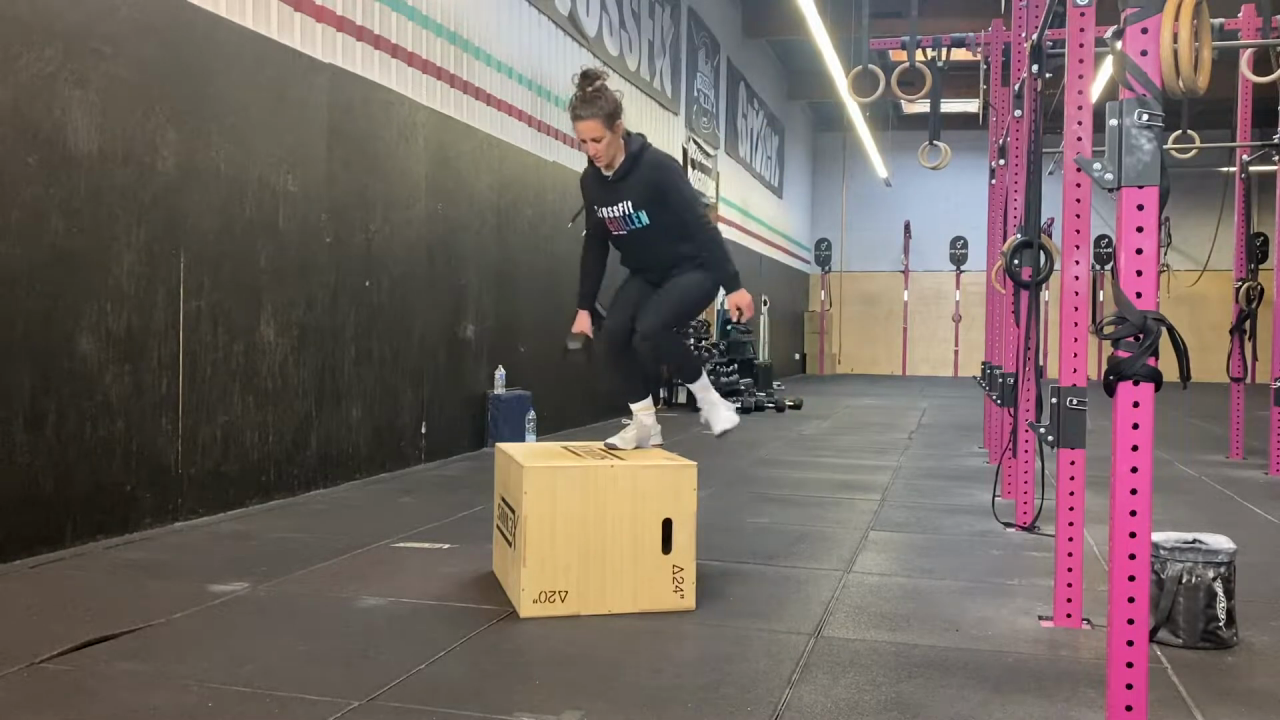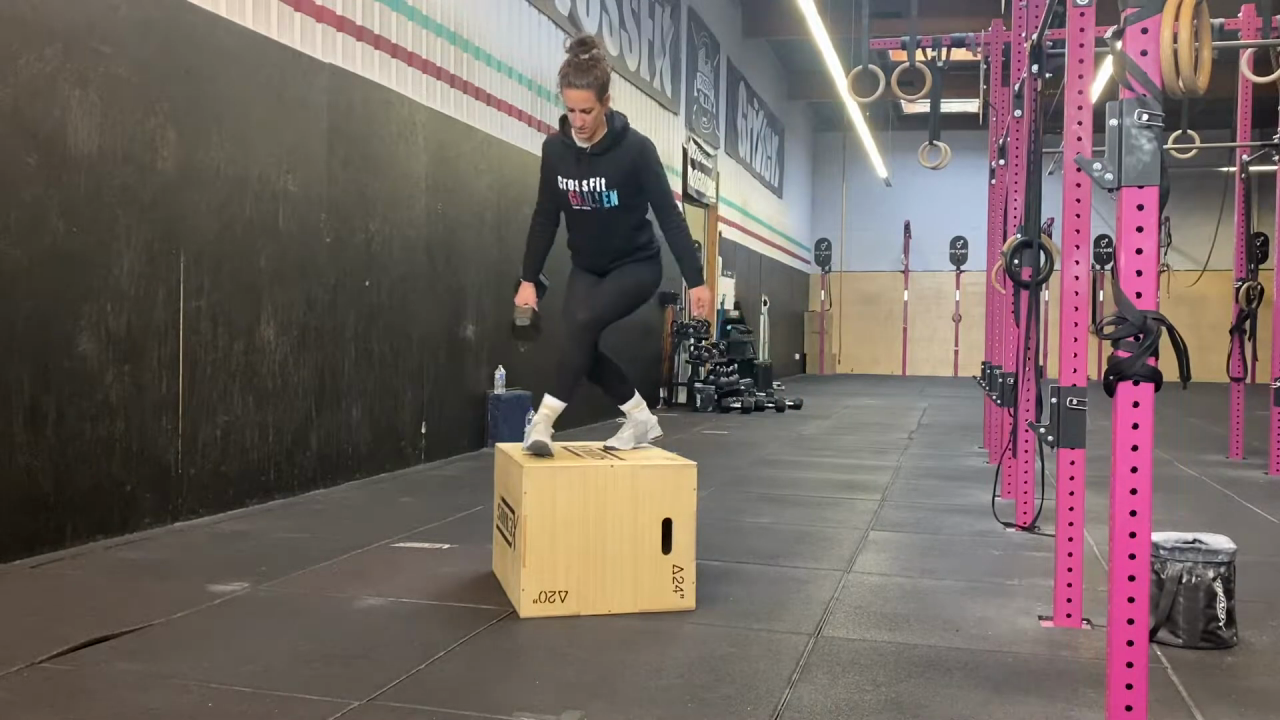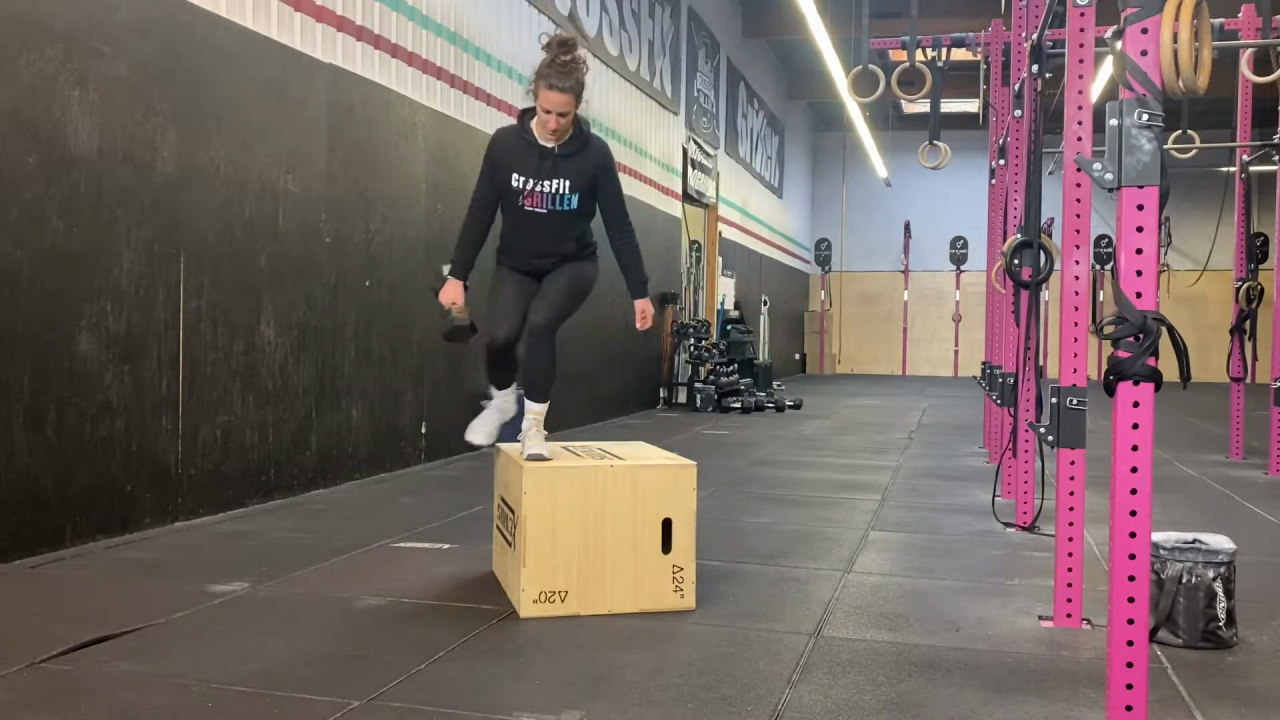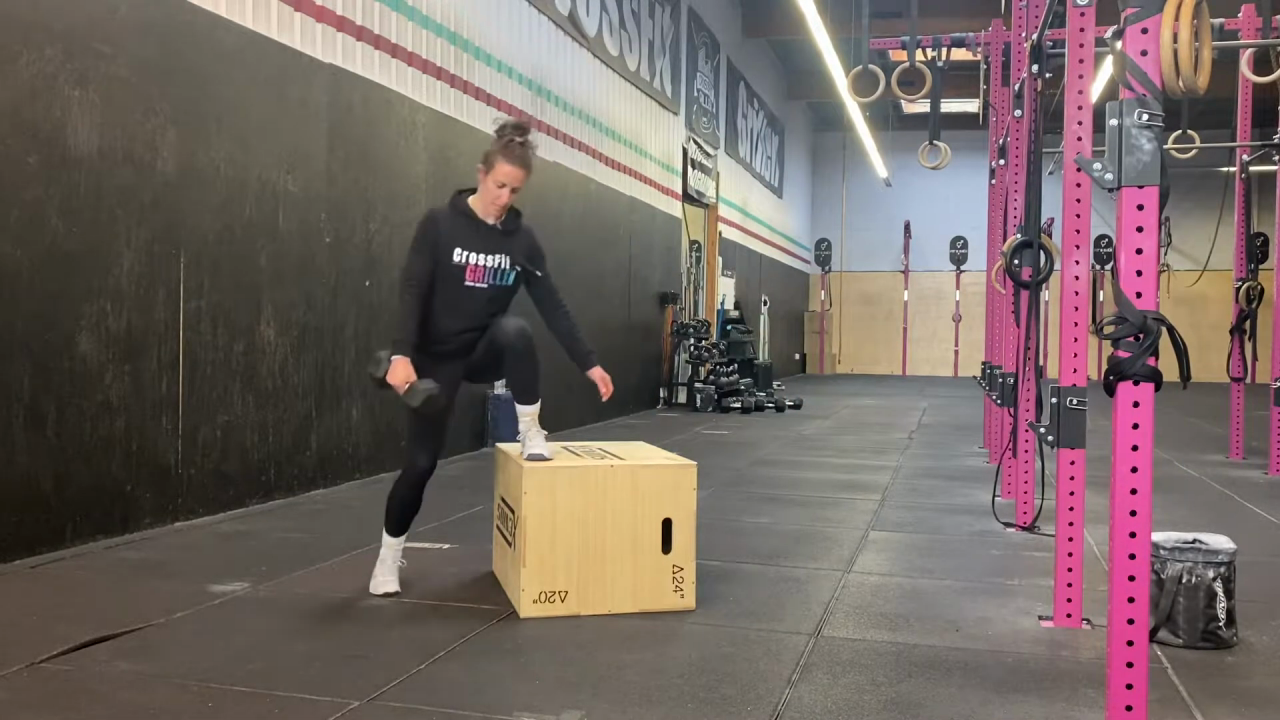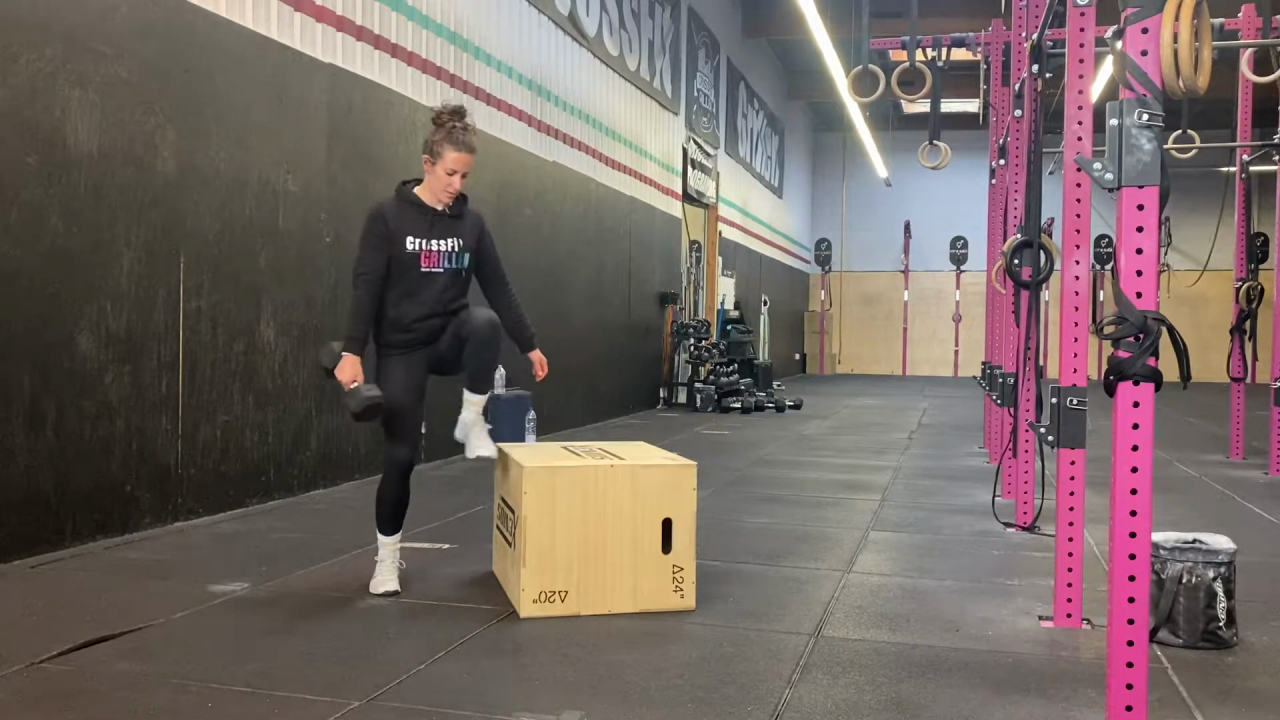
dt=0.4s
person 1, frame 1
left shoulder: (657, 168)
right shoulder: (591, 181)
left elbow: (701, 226)
right elbow: (595, 247)
left wrist: (734, 286)
right wrist: (584, 308)
left hip: (691, 271)
right hip: (644, 275)
left knee: (652, 328)
right knee: (613, 334)
left ankle: (707, 395)
right ankle: (645, 422)
person 1, frame 2
left shoulder: (635, 149)
right shoulder: (555, 149)
left elbow: (668, 215)
right elbow: (545, 218)
left wrist: (695, 279)
right wrist: (528, 279)
left hip: (636, 265)
right hip: (587, 267)
left knee: (583, 324)
right knee: (584, 347)
left ankle: (543, 423)
right ankle: (640, 421)
person 1, frame 3
left shoulder: (593, 154)
right shoulder: (506, 144)
left elbow: (618, 224)
right elbow: (481, 211)
left wrist: (639, 291)
right wrist: (457, 275)
left hip: (572, 264)
right hip: (517, 265)
left knee: (540, 326)
right knee: (501, 337)
left ankle: (535, 426)
right ankle: (503, 397)
person 1, frame 4
left shoulder: (522, 238)
right shoulder: (439, 224)
left elbow: (552, 305)
right elbow: (412, 293)
left wrist: (589, 363)
right wrist: (401, 356)
left hip: (486, 350)
right hip: (436, 355)
left knee: (515, 331)
right knee: (421, 461)
left ankle: (531, 433)
right ankle: (388, 556)
person 1, frame 5
left shoulder: (471, 222)
right shoulder: (387, 216)
left elbow: (498, 288)
right elbow: (366, 288)
left wrist: (529, 344)
right wrist: (352, 352)
left hip: (451, 334)
right hip: (401, 348)
left knee: (483, 321)
right knee: (400, 455)
left ankle: (473, 422)
right ankle: (387, 558)
